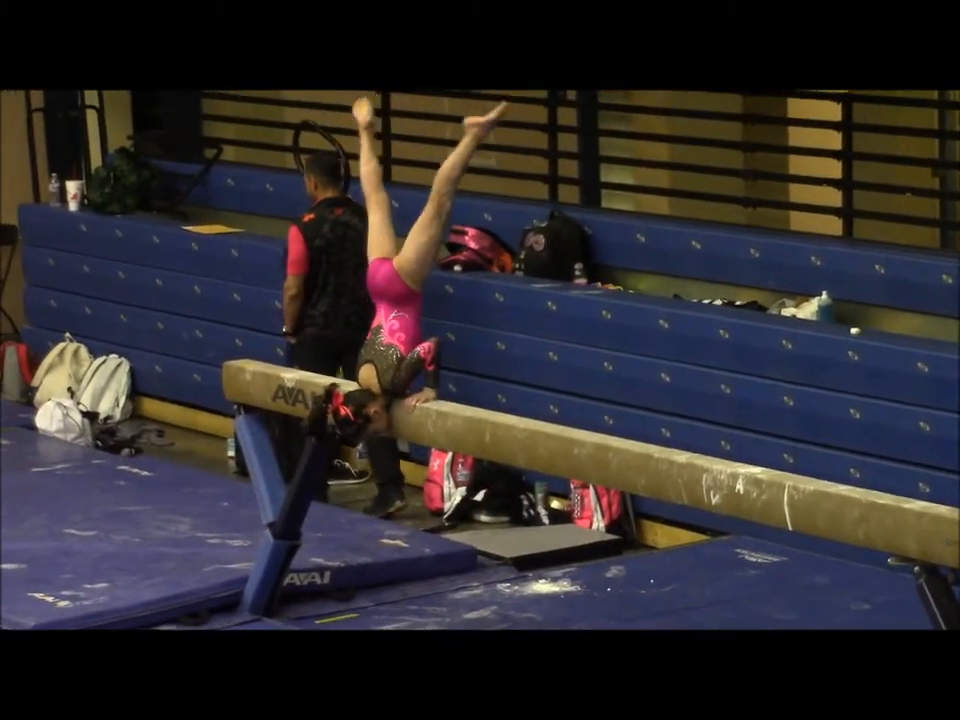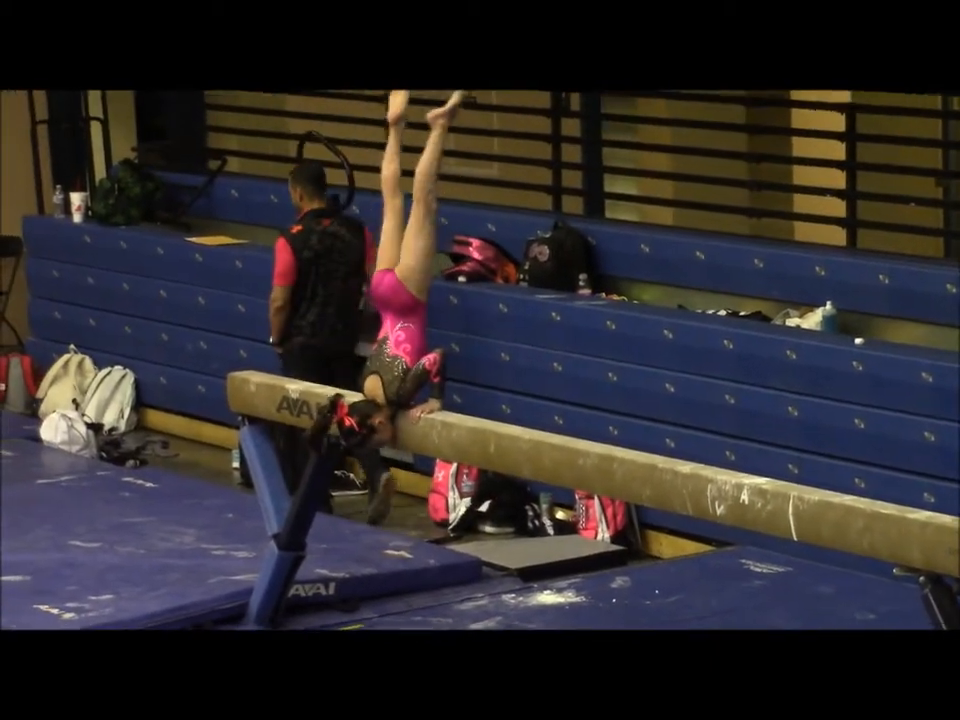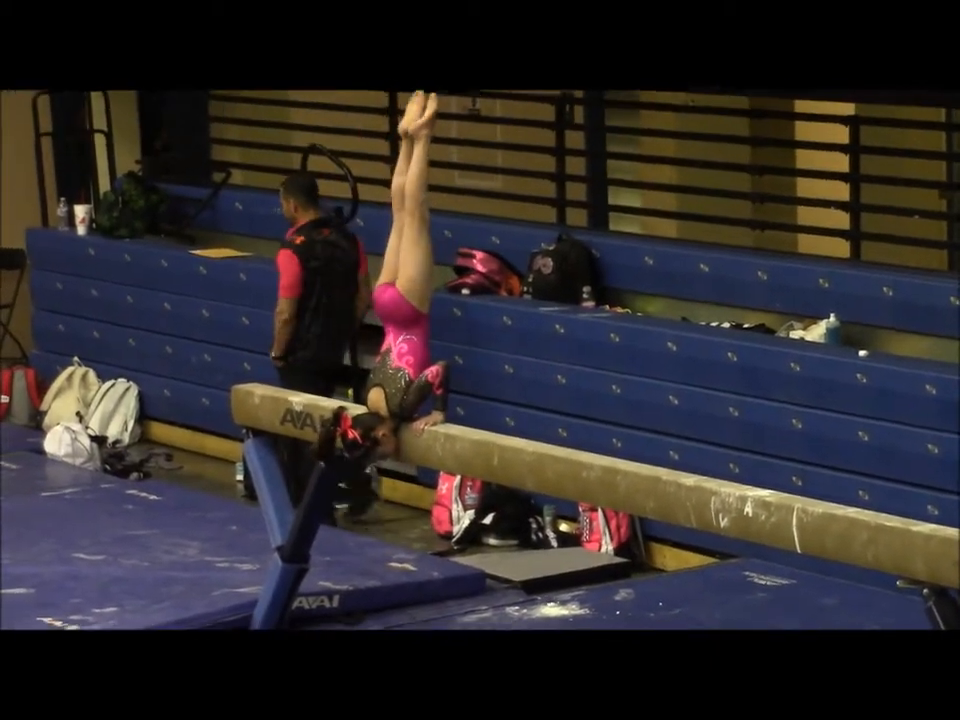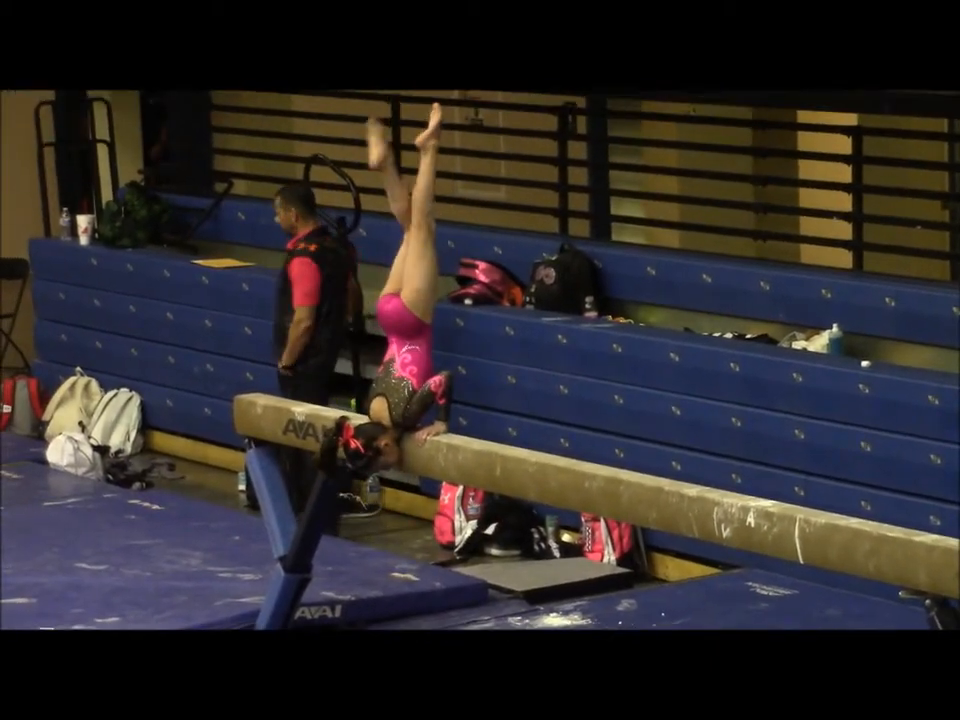
dt=0.2s
person 1, frame 1
left shoulder: (384, 382)
right shoulder: (368, 379)
left elbow: (429, 348)
left hip: (394, 288)
right hip: (386, 290)
left knee: (436, 207)
right knee: (375, 200)
left ankle: (476, 134)
right ankle: (364, 130)
person 1, frame 2
left shoulder: (389, 392)
right shoulder: (373, 390)
left elbow: (437, 359)
left hip: (400, 300)
right hip: (390, 295)
left knee: (420, 206)
right knee: (394, 199)
left ankle: (439, 126)
right ankle: (394, 124)
person 1, frame 3
left shoulder: (389, 406)
left elbow: (439, 370)
left hip: (401, 312)
right hip: (394, 308)
left knee: (410, 215)
right knee: (403, 211)
left ankle: (418, 134)
right ankle: (410, 135)
person 1, frame 4
left shoulder: (396, 411)
left elbow: (443, 382)
left hip: (406, 321)
right hip: (397, 315)
left knee: (418, 226)
right knee: (411, 224)
left ankle: (427, 148)
right ankle: (382, 159)
person 2, frame 1
left shoulder: (304, 228)
right shoulder: (369, 221)
left elbow: (293, 290)
left wrist: (290, 329)
left hip: (316, 332)
right hip: (359, 329)
person 2, frame 2
left shoulder: (292, 239)
right shoulder: (357, 231)
left elbow: (280, 301)
left wrist: (277, 338)
left hip: (304, 342)
right hip: (345, 338)
person 2, frame 3
left shoulder: (293, 250)
right shoulder: (348, 240)
left elbow: (285, 313)
right elbow: (364, 297)
left wrist: (277, 353)
left hip: (302, 353)
right hip: (334, 348)
person 2, frame 4
left shoulder: (304, 258)
right shoulder: (339, 247)
left elbow: (303, 321)
right elbow: (346, 302)
left wrist: (285, 361)
left hip: (305, 361)
right hip: (326, 353)
right ankle: (302, 506)
